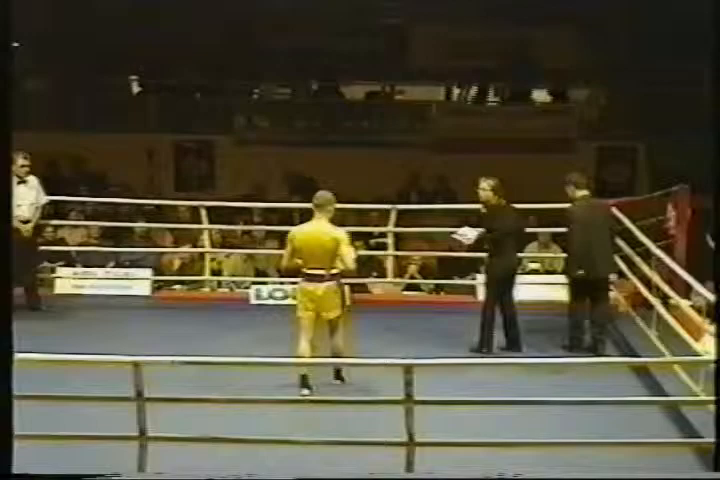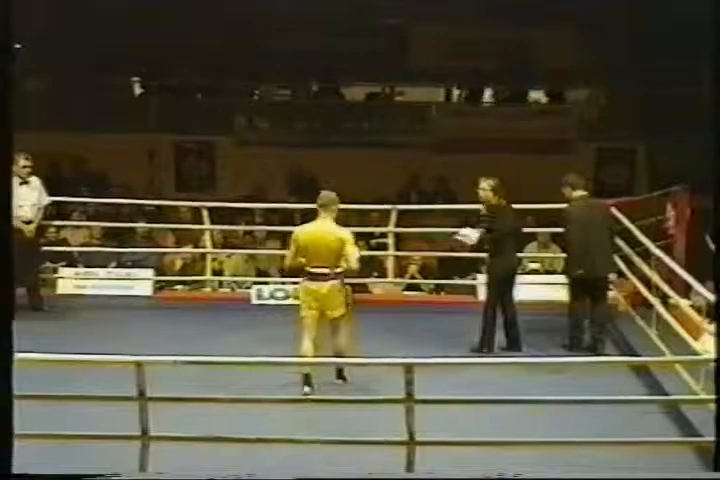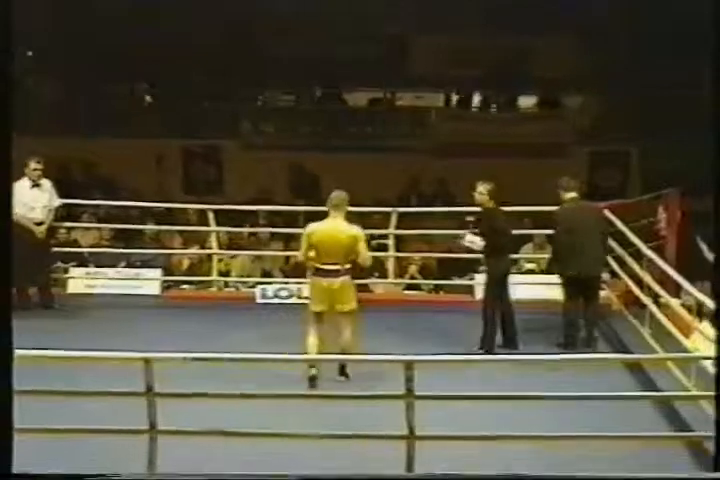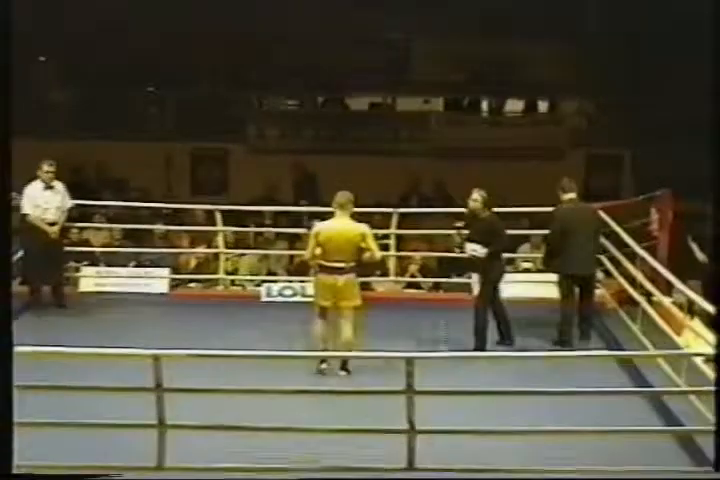
dt=0.2s
person 1, frame 1
left shoulder: (296, 232)
right shoulder: (338, 234)
left elbow: (285, 265)
right elbow: (350, 266)
right wrist: (351, 256)
left hip: (307, 286)
right hip: (330, 286)
left knee: (305, 336)
right knee: (336, 330)
left ankle: (304, 382)
right ankle: (337, 373)
person 1, frame 2
left shoulder: (300, 231)
right shoulder: (343, 233)
left elbow: (288, 264)
right elbow: (354, 266)
right wrist: (348, 259)
left hip: (310, 285)
right hip: (333, 285)
left knee: (308, 335)
right knee: (339, 329)
left ankle: (307, 381)
right ankle: (339, 372)
person 1, frame 3
left shoulder: (312, 228)
right shoulder: (354, 231)
left elbow: (301, 257)
right elbow: (366, 261)
left hip: (319, 279)
right hip: (343, 280)
left knee: (315, 324)
right knee: (345, 326)
left ankle: (313, 365)
right ankle: (342, 369)
person 1, frame 4
left shoulder: (319, 227)
right shoulder: (361, 229)
left elbow: (308, 256)
right elbow: (376, 256)
left hip: (325, 276)
right hip: (347, 277)
left knee: (321, 316)
right knee: (347, 322)
left ankle: (323, 359)
right ankle: (344, 365)
person 2, frame 1
left shoulder: (575, 210)
right shoulder: (604, 207)
left elbow: (575, 241)
right elbow: (611, 235)
left wrist: (574, 266)
right wrist: (606, 257)
left hip: (583, 266)
right hip: (602, 264)
left knee: (578, 304)
right knee: (600, 304)
left ankle: (576, 343)
right ankle: (599, 344)
person 2, frame 2
left shoulder: (572, 210)
right shoulder: (603, 207)
left elbow: (573, 240)
right elbow: (610, 235)
left wrist: (573, 266)
right wrist: (607, 257)
left hip: (581, 265)
right hip: (602, 264)
left knee: (578, 303)
right knee: (599, 303)
left ankle: (576, 342)
right ankle: (598, 343)
person 2, frame 3
left shoulder: (562, 212)
right shoulder: (595, 209)
left elbow: (559, 241)
right elbow: (604, 235)
left wrist: (555, 263)
right wrist: (601, 257)
left hip: (572, 265)
right hip: (594, 263)
left knee: (572, 302)
right knee: (591, 301)
left ankle: (571, 340)
right ankle: (590, 339)
person 2, frame 4
left shoulder: (559, 212)
right shoulder: (591, 210)
left elbow: (553, 239)
right elbow: (597, 235)
left wrist: (548, 259)
left hip: (567, 263)
right hip: (588, 262)
left knee: (567, 300)
right knee: (586, 298)
left ankle: (565, 338)
right ankle: (585, 333)
person 3, frame 1
left shoulder: (492, 210)
right shoulder: (508, 208)
left elbow: (498, 234)
right elbow: (519, 229)
left hip: (498, 261)
right hip: (511, 259)
left knee: (490, 302)
right knee: (506, 301)
person 3, frame 2
left shoulder: (493, 210)
right shoulder: (506, 208)
left elbow: (499, 234)
right elbow: (517, 230)
left hip: (499, 261)
right hip: (510, 259)
left knee: (491, 302)
right knee: (506, 301)
person 3, frame 3
left shoulder: (495, 214)
right shoulder: (486, 213)
left elbow: (505, 240)
left wrist: (483, 243)
right wrist: (475, 239)
left hip: (498, 262)
right hip: (498, 262)
left knee: (490, 303)
right knee: (503, 301)
right ankle: (510, 341)
person 3, frame 4
left shoulder: (492, 220)
right shoulder: (470, 218)
left elbow: (502, 243)
left wrist: (488, 251)
right wrist: (466, 245)
left hip: (492, 267)
right hip: (480, 267)
left knee: (481, 305)
right knee: (494, 301)
left ankle: (480, 346)
right ankle: (507, 337)
person 4, frame 1
left shoulder: (34, 181)
right shoulder: (11, 183)
left elbow: (39, 205)
left wrist: (32, 224)
right wrist: (20, 226)
left hip: (29, 226)
right hip: (14, 228)
left knee: (30, 264)
right knee: (13, 265)
left ankle: (33, 300)
person 4, frame 2
left shoulder: (36, 182)
right shoulder: (10, 185)
left elbow: (42, 206)
right elbow: (11, 215)
left wrist: (34, 224)
right wrist: (22, 227)
left hip: (31, 227)
right hip: (14, 228)
left knee: (33, 264)
right knee: (14, 265)
left ankle: (36, 300)
person 4, frame 3
left shoulder: (47, 185)
right shoulder: (17, 187)
left elbow: (53, 208)
right elbow: (15, 215)
left wrist: (45, 225)
right wrist: (33, 228)
left hip: (42, 228)
right hip: (23, 229)
left knee: (44, 264)
right knee: (22, 266)
left ankle: (47, 298)
right ankle: (22, 299)
person 4, frame 4
left shoulder: (60, 187)
right shoulder: (30, 189)
left elbow: (65, 209)
right elbow: (28, 216)
left wrist: (58, 226)
right wrist: (46, 228)
left hip: (55, 228)
right hip: (36, 230)
left knee: (56, 263)
right knee: (35, 265)
left ankle: (59, 297)
right ankle: (35, 297)
